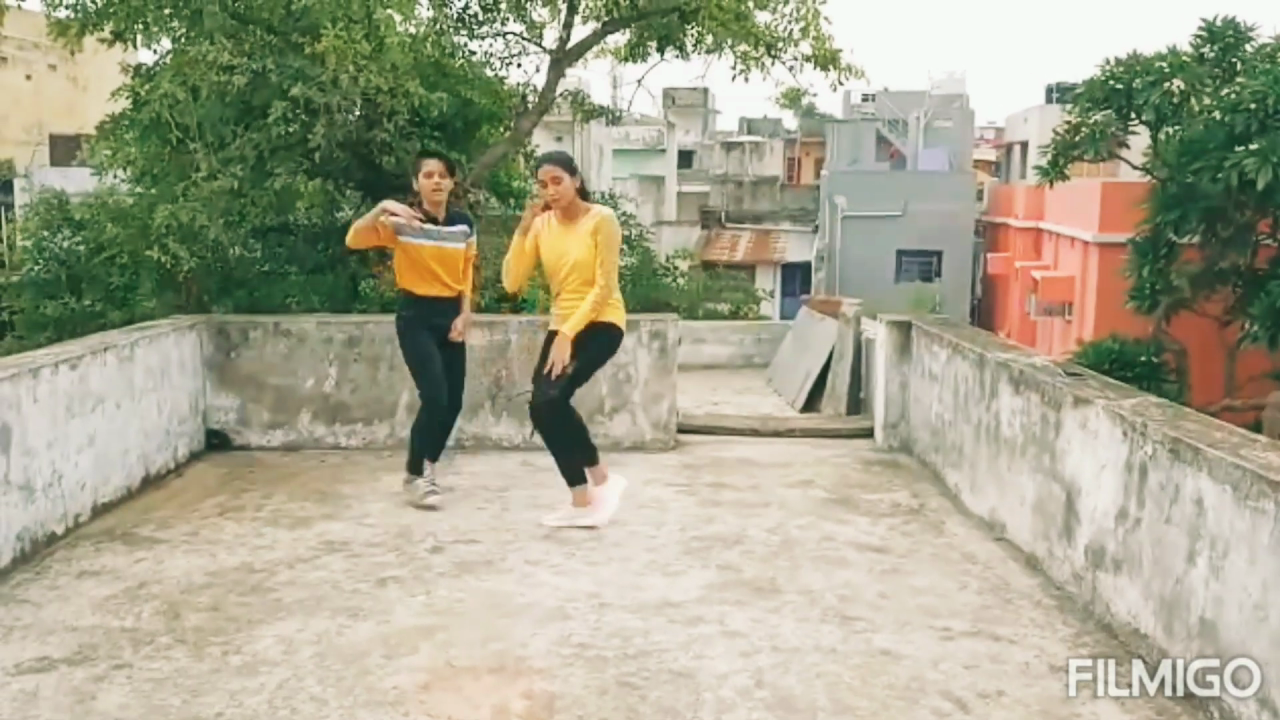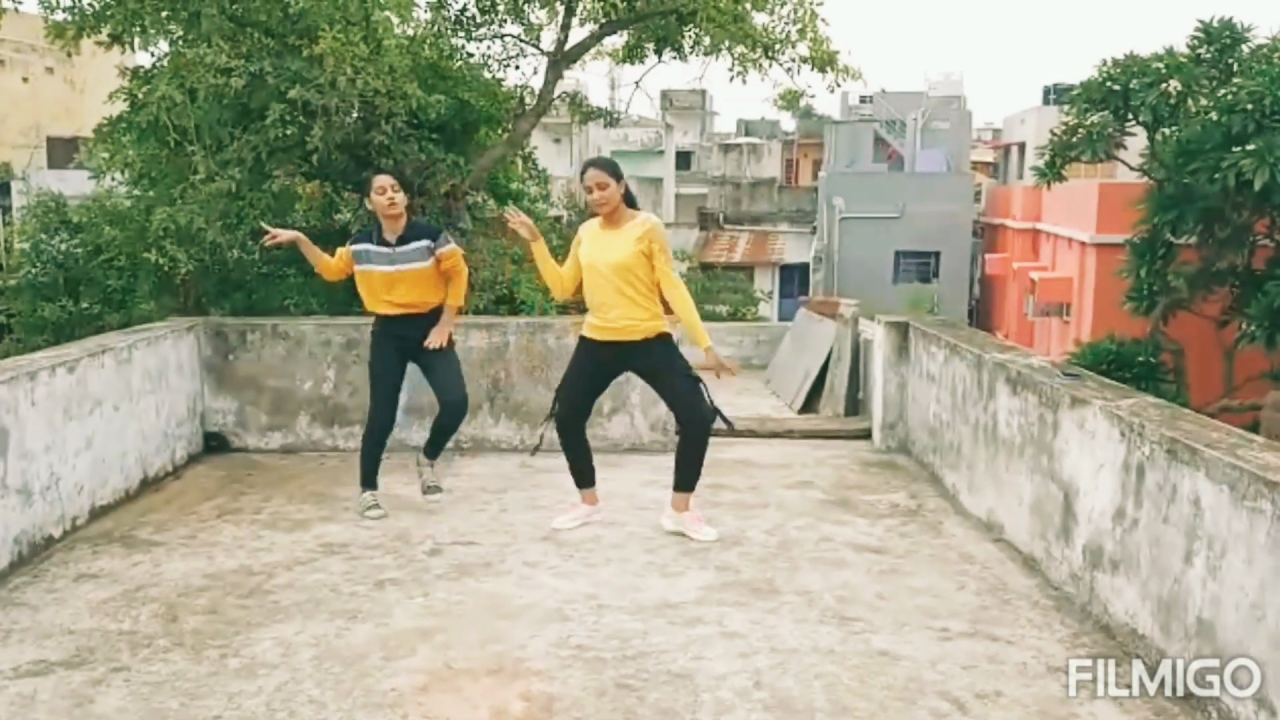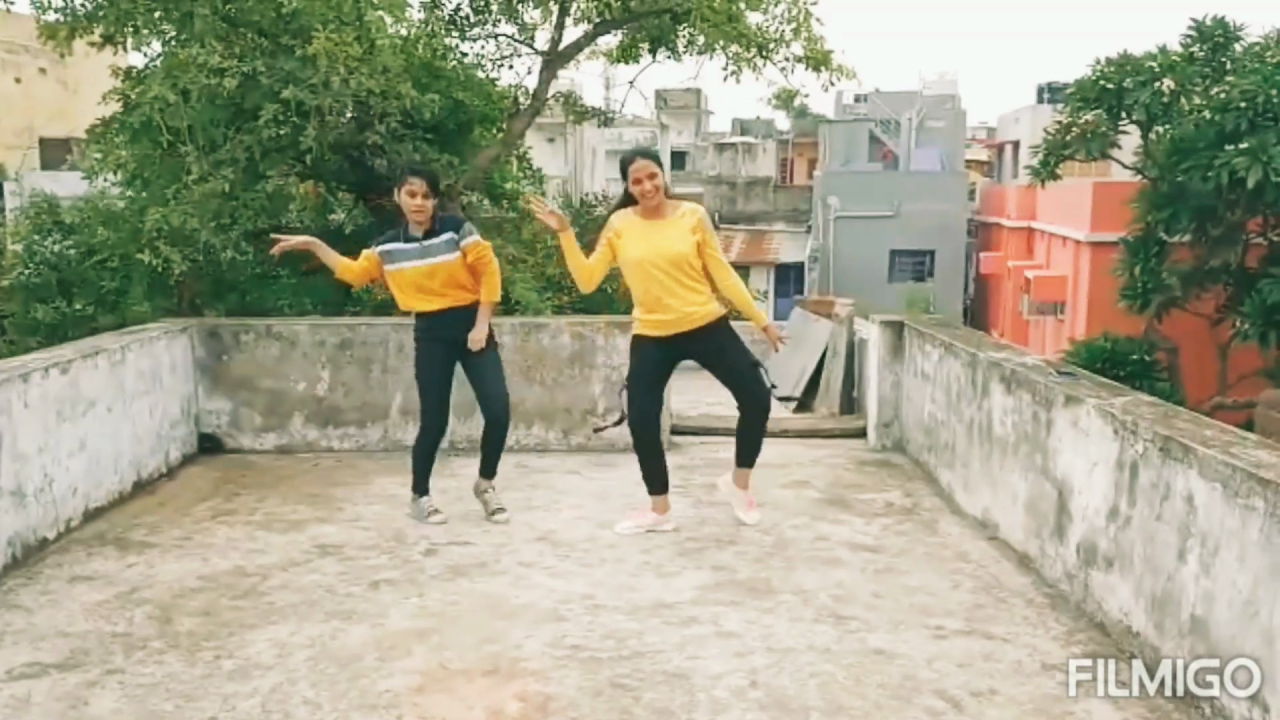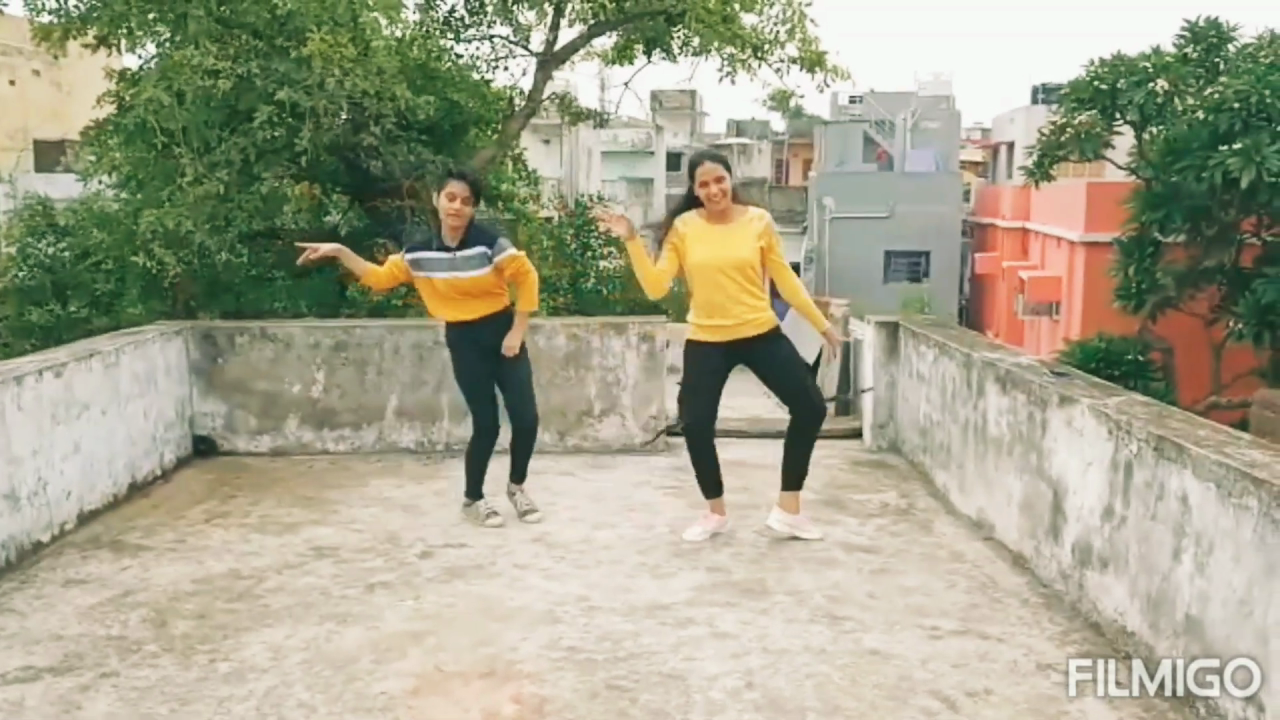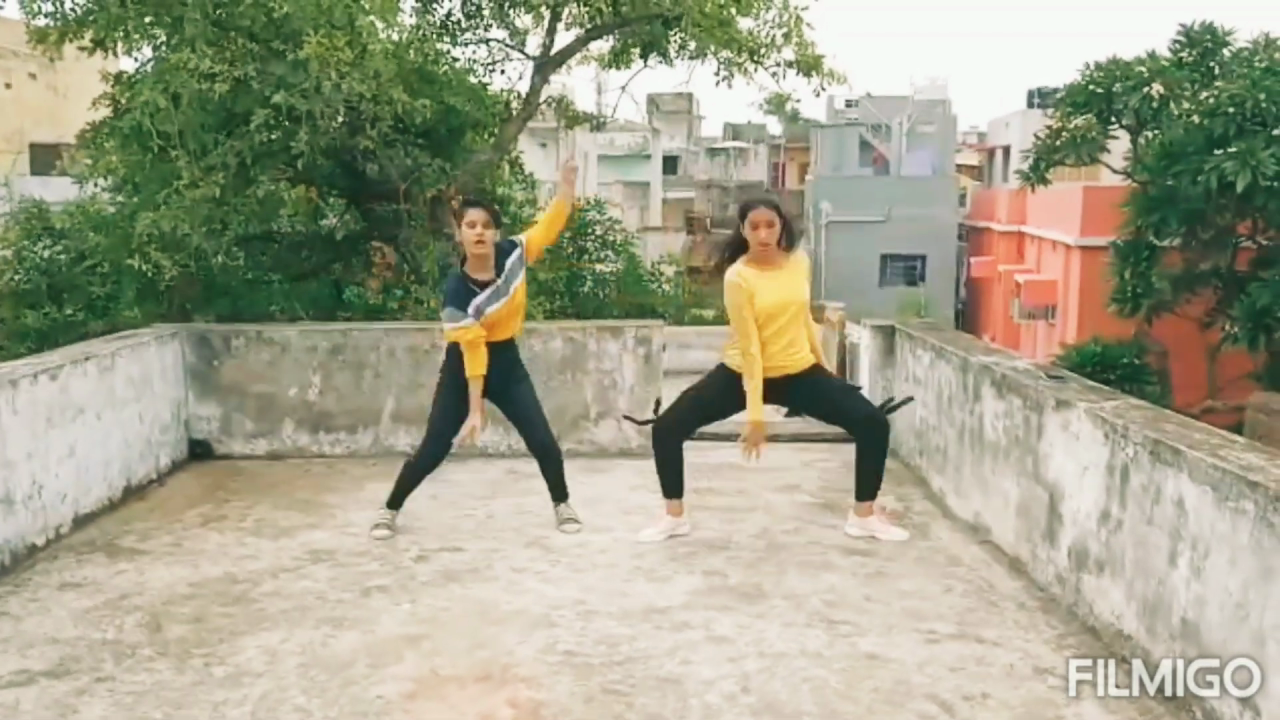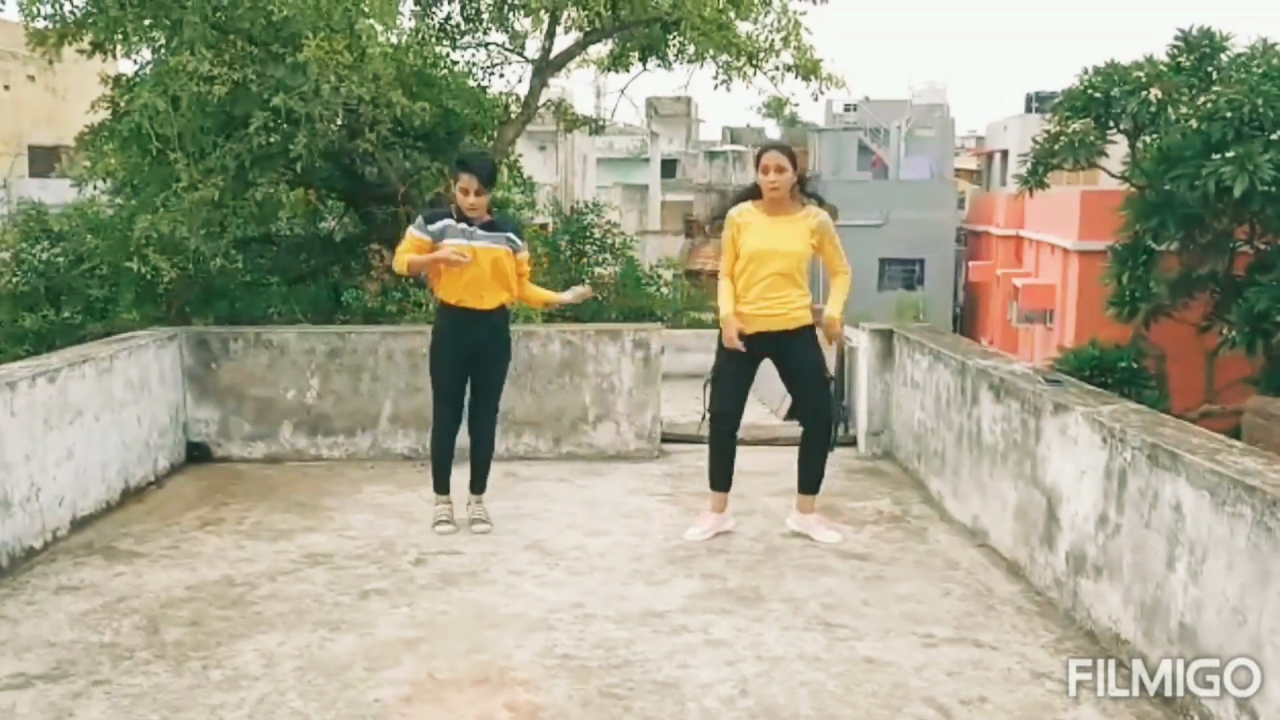
dt=0.5s
person 1, frame 1
left shoulder: (602, 221)
right shoulder: (539, 225)
left elbow: (605, 287)
right elbow: (512, 283)
left wrist: (566, 334)
right wrist: (523, 232)
left hip: (600, 324)
right hip: (561, 326)
left knee: (547, 400)
right knee: (544, 410)
left ankle: (600, 477)
right ankle: (582, 501)
person 1, frame 2
left shoulder: (648, 227)
right shoulder: (586, 233)
left elbow: (673, 287)
right elbow: (562, 288)
left wrist: (705, 345)
right wrist: (536, 241)
left hip: (649, 338)
right hip: (597, 341)
left knee: (697, 416)
right knee: (566, 418)
left ankle: (680, 509)
right ankle: (588, 502)
person 1, frame 3
left shoulder: (693, 216)
right shoulder: (619, 226)
left elbow: (723, 274)
right elbow: (587, 281)
left wrist: (762, 322)
right wrist: (564, 232)
left hip: (708, 326)
right hip: (652, 336)
left knee: (755, 398)
right knee: (642, 420)
left ankle: (740, 482)
right ankle: (658, 509)
person 1, frame 4
left shoulder: (759, 221)
right shoulder: (683, 228)
left elbow: (784, 278)
right elbow: (655, 288)
left wrist: (822, 325)
right wrist: (632, 241)
left hip: (761, 334)
right hip: (707, 341)
left knee: (811, 408)
right knee: (696, 426)
left ankle: (788, 509)
right ankle: (715, 512)
person 1, frame 5
left shoulder: (798, 261)
right shoulder: (738, 278)
right elbow: (748, 347)
left wrist: (823, 363)
right wrist: (755, 415)
left hip: (799, 372)
right hip: (744, 373)
left knee: (872, 424)
right knee: (667, 429)
left ankle: (865, 515)
right ankle: (673, 516)
person 1, frame 6
left shoulder: (815, 220)
right shoulder: (740, 215)
left elbow: (841, 273)
right elbow: (726, 275)
left wrist: (833, 312)
right wrist: (727, 317)
left hip: (795, 331)
right hip: (742, 330)
left knee: (818, 417)
right knee: (723, 418)
left ankle: (806, 512)
right ankle: (717, 511)
person 2, frame 1
left shoulder: (463, 223)
right shoulder: (402, 221)
right elbow: (356, 239)
left wrist: (465, 312)
right wrist: (384, 208)
left hip: (452, 315)
right hip: (416, 317)
left knee: (453, 401)
right knee: (436, 398)
left ankle: (427, 465)
right ankle: (413, 477)
person 2, frame 2
left shoulder: (430, 234)
right shoulder: (361, 244)
left elbow: (458, 274)
right elbow: (332, 270)
left wrist: (445, 325)
right wrist: (300, 239)
left hip: (429, 330)
right hip: (388, 334)
left knee: (456, 404)
right knee: (380, 416)
left ankle: (428, 459)
right ankle: (367, 490)
person 2, frame 3
left shoulder: (456, 228)
right shoulder: (389, 246)
left elbow: (488, 270)
right elbow: (355, 272)
left wrist: (483, 323)
right wrist: (312, 243)
left hip: (471, 325)
right hip: (431, 332)
left knee: (497, 408)
right knee: (434, 419)
left ankle: (485, 485)
right ankle: (420, 495)
person 2, frame 4
left shoulder: (489, 241)
right shoulder: (419, 251)
left elbow: (526, 277)
right elbow: (381, 278)
left wrist: (518, 331)
right wrist: (338, 250)
left hip: (502, 331)
right hip: (463, 339)
left knee: (525, 418)
right knee: (486, 423)
left ankle: (517, 487)
right ankle: (473, 500)
person 2, frame 5
left shoulder: (513, 252)
right shoulder: (457, 292)
left elbow: (548, 227)
right elbow: (472, 351)
left wrist: (566, 190)
right wrist: (475, 410)
left hip: (506, 358)
right hip: (465, 365)
left knee: (541, 439)
right knee: (434, 448)
left ankle: (561, 504)
right ankle: (391, 509)
person 2, frame 6
left shoulder: (507, 233)
right shoulder: (436, 222)
left elbow: (521, 288)
right elbow: (402, 261)
left wrist: (562, 297)
right wrist: (433, 257)
left hip: (494, 329)
right hip: (452, 327)
left knee: (483, 418)
right knee: (446, 418)
left ankle: (476, 500)
right ankle: (443, 500)
